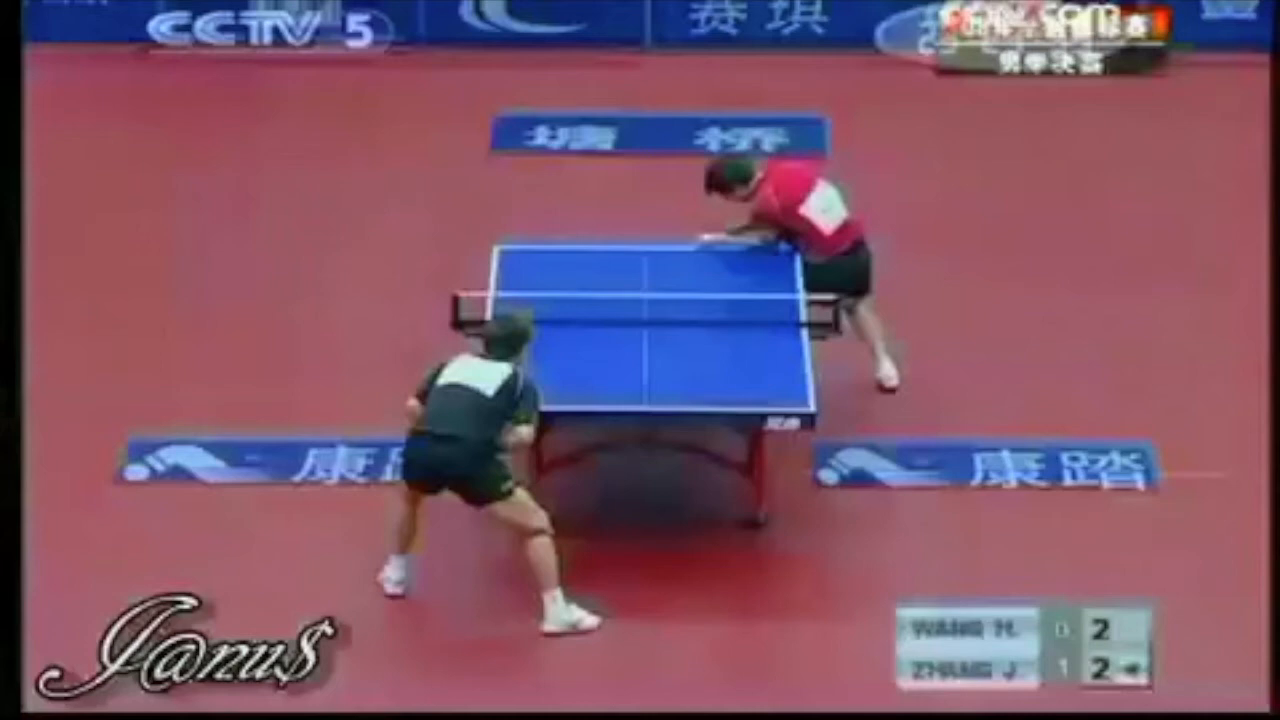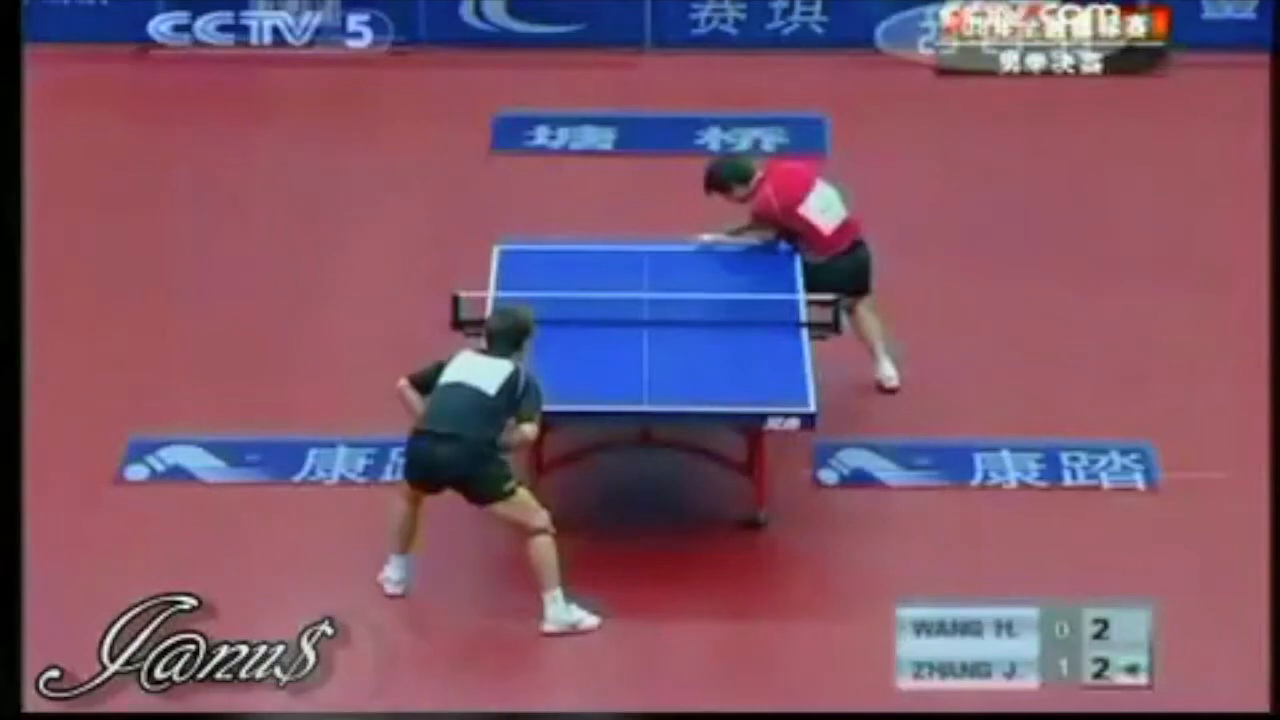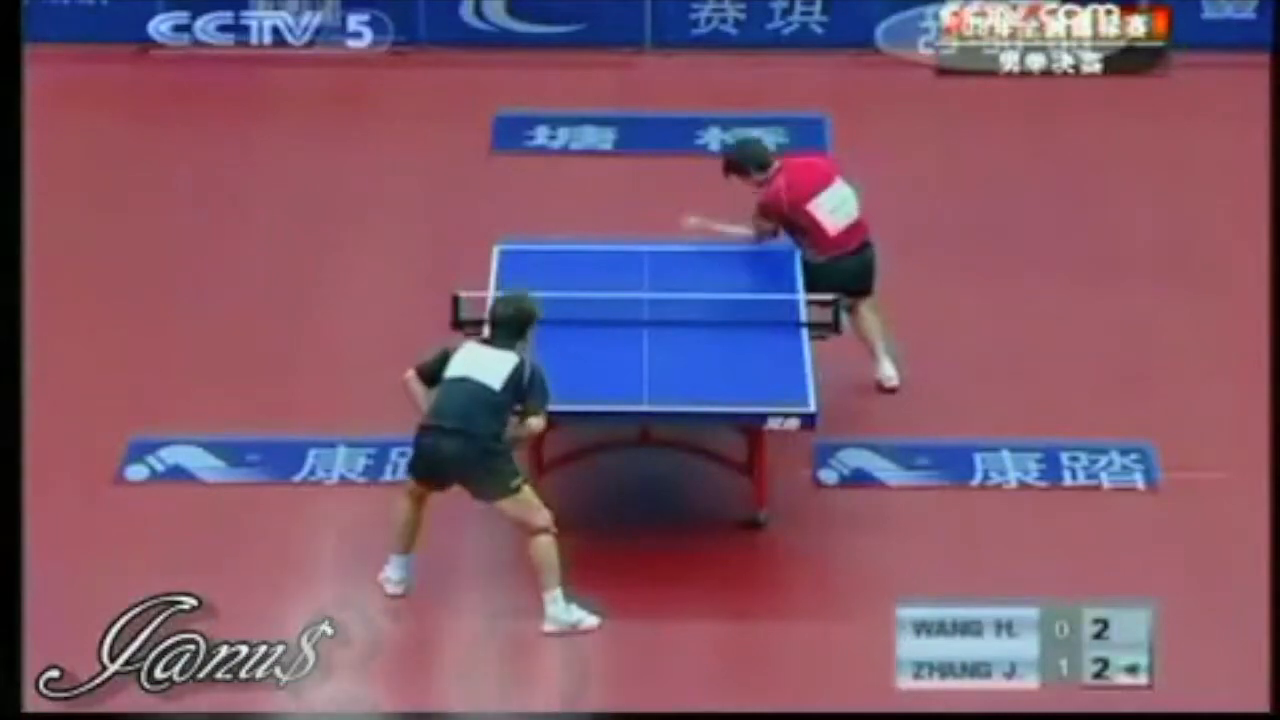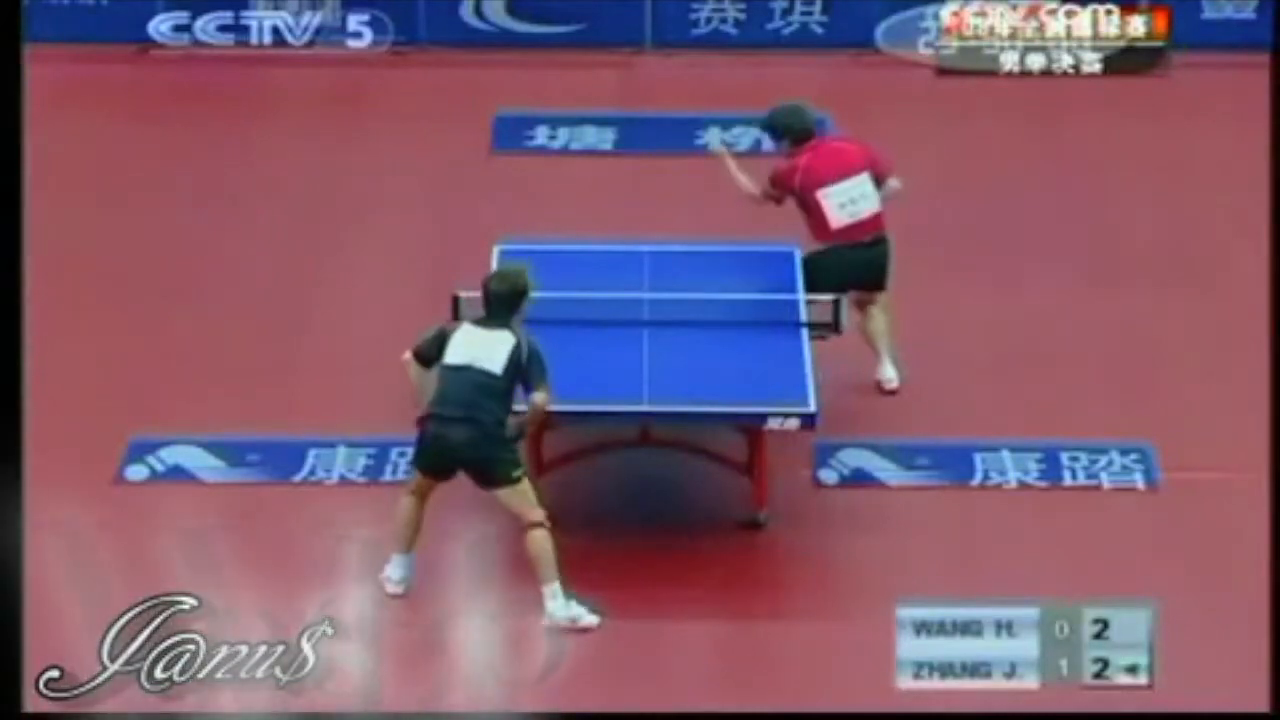
dt=0.3s
person 1, frame 1
left shoulder: (454, 363)
right shoulder: (519, 380)
left elbow: (413, 406)
right elbow: (524, 434)
left hip: (420, 448)
right hip: (470, 458)
left knee: (408, 496)
right knee: (536, 524)
left ankle: (395, 575)
right ankle: (557, 612)
person 1, frame 2
left shoulder: (457, 359)
right shoulder: (521, 377)
left elbow: (405, 387)
right elbow: (528, 433)
left hip: (423, 447)
right hip: (472, 457)
left knee: (409, 495)
right knee: (538, 523)
left ankle: (395, 574)
right ankle: (557, 611)
person 1, frame 3
left shoulder: (461, 351)
right shoulder: (526, 368)
left elbow: (412, 377)
right elbow: (535, 425)
right wrist: (508, 440)
left hip: (433, 442)
right hip: (479, 452)
left knee: (412, 496)
right knee: (540, 522)
left ankle: (395, 574)
right ankle: (557, 611)
person 1, frame 4
left shoulder: (455, 331)
right shoulder: (523, 345)
left elbow: (411, 359)
right elbow: (540, 400)
left wrist: (425, 409)
right wrist: (521, 428)
left hip: (437, 431)
right hip: (484, 438)
left knee: (416, 492)
right knee: (534, 518)
left ankle: (397, 572)
right ankle: (556, 605)
person 2, frame 1
left shoulder: (766, 203)
right shoulder: (788, 168)
left elbow: (762, 237)
left wrist: (719, 238)
left hip: (828, 265)
right hip: (857, 250)
right knee: (858, 306)
right ankle: (885, 367)
person 2, frame 2
left shoulder: (765, 202)
right shoulder: (787, 167)
left elbow: (762, 237)
left wrist: (717, 238)
left hip: (828, 266)
right hip: (856, 250)
right knee: (858, 306)
right ankle: (885, 368)
person 2, frame 3
left shoulder: (774, 195)
right shoulder: (815, 161)
left elbow: (757, 235)
right elbow: (850, 197)
left wrist: (707, 225)
left hip: (828, 266)
right hip: (862, 252)
right knee: (861, 306)
right ankle: (885, 368)
person 2, frame 4
left shoulder: (791, 170)
right shoulder: (856, 149)
left elbow: (758, 194)
right elbow: (893, 186)
left wrist: (727, 158)
left hip: (837, 257)
right hip: (876, 248)
right knee: (870, 304)
right ankle: (886, 369)
